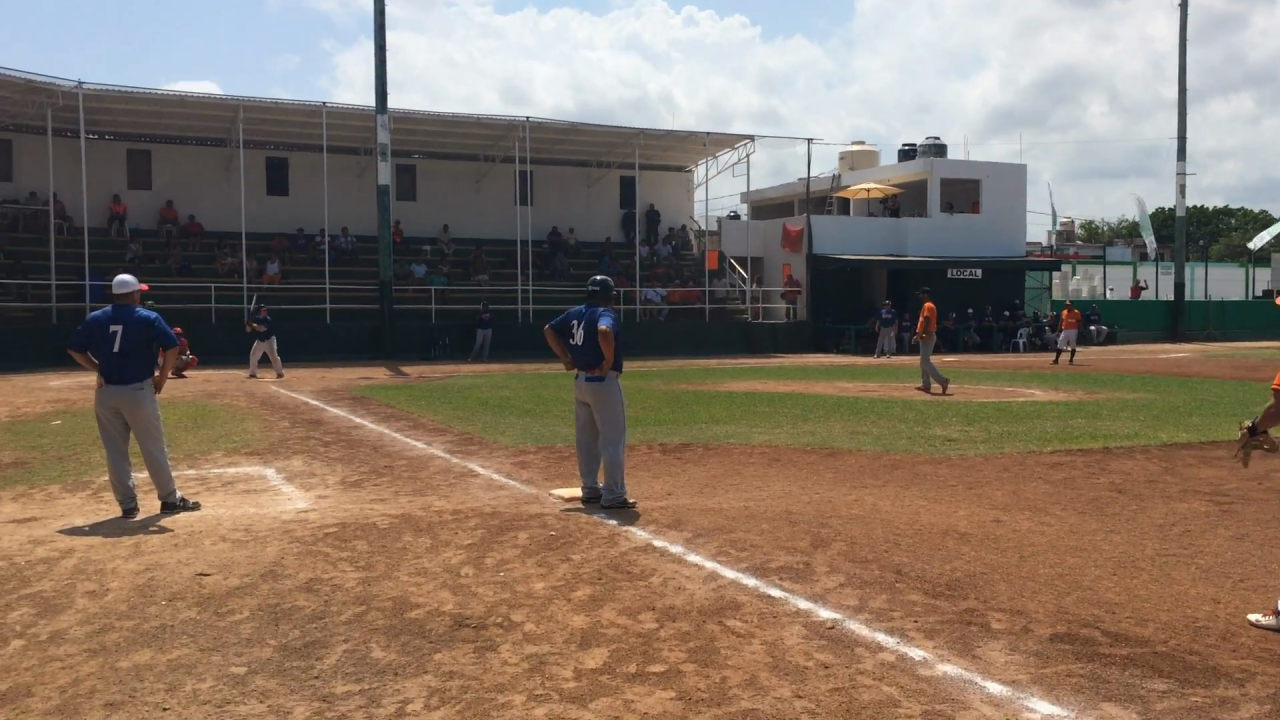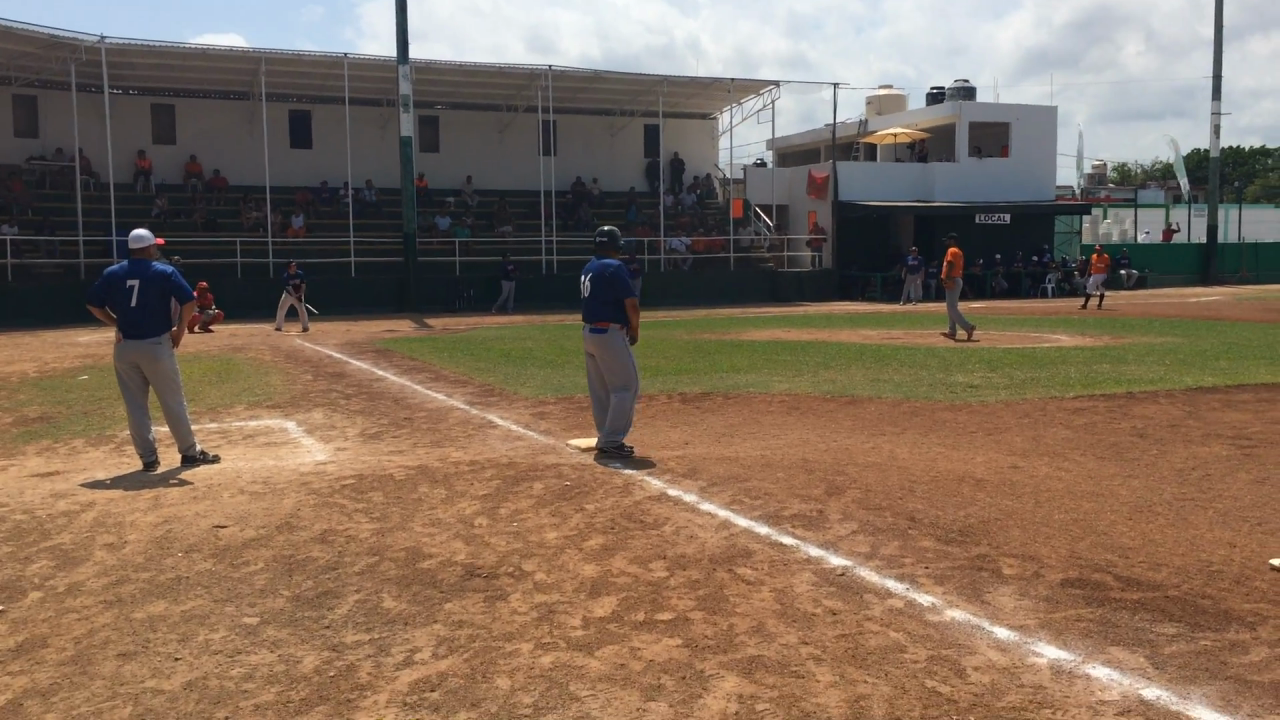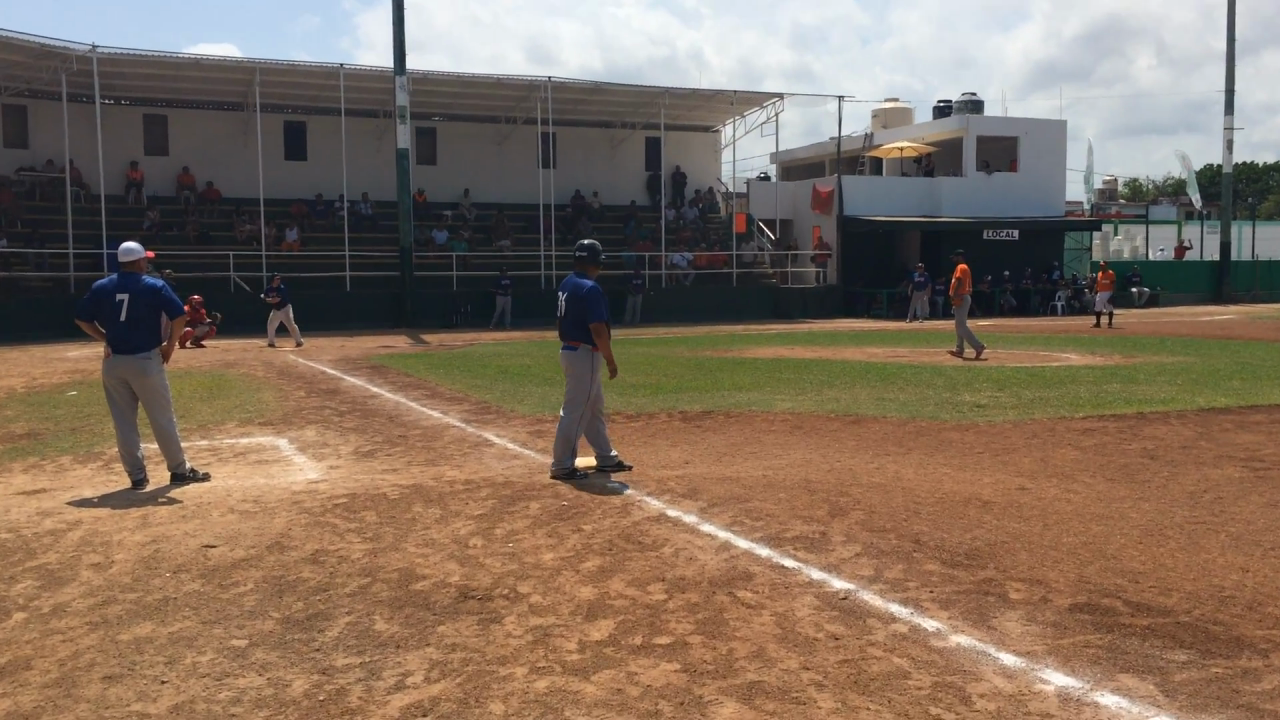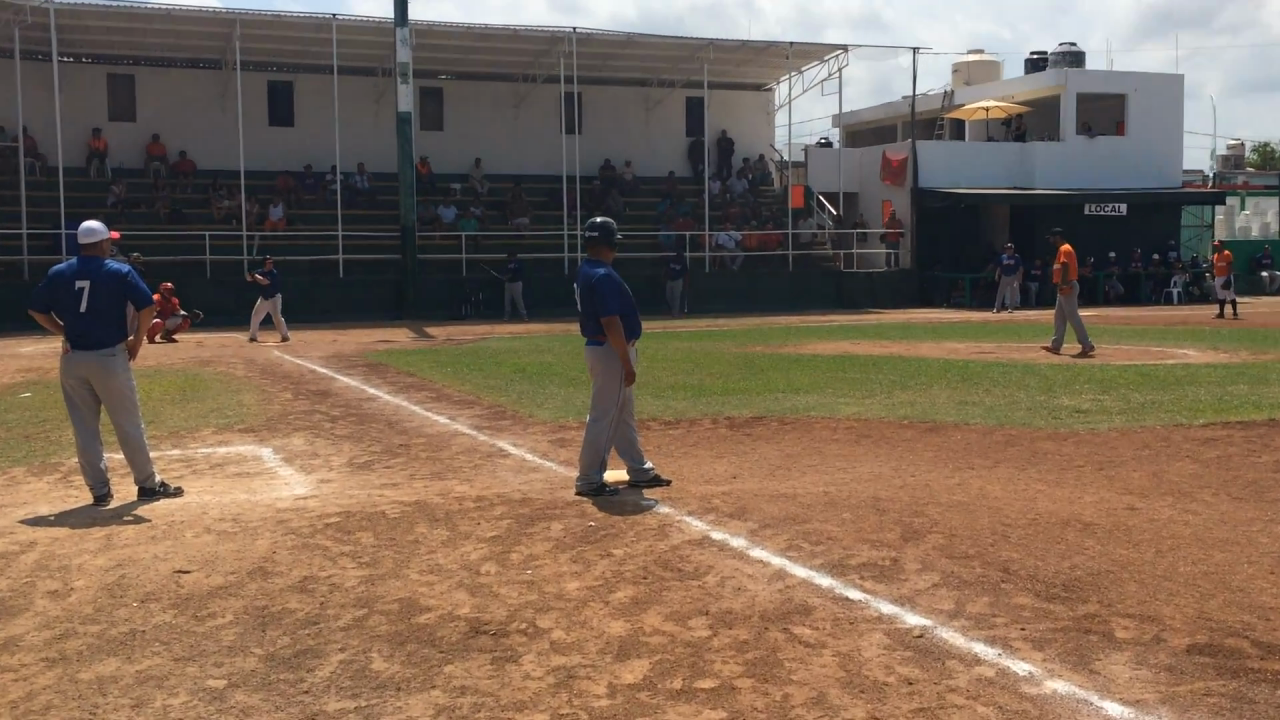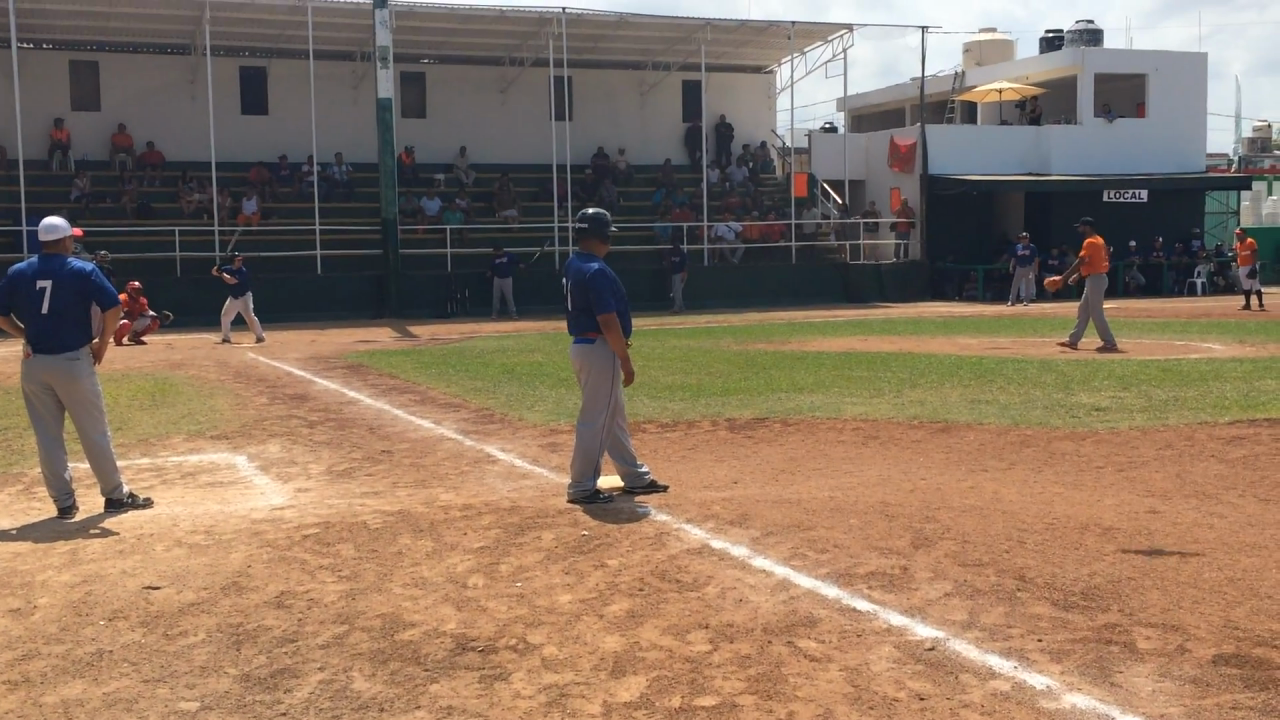
dt=0.7s
person 1, frame 1
left shoulder: (95, 319)
right shoulder: (148, 318)
left elbow: (74, 349)
right elbow: (172, 347)
left wrist: (99, 369)
right wrist: (162, 376)
left hip: (106, 392)
right hip: (138, 391)
left knee: (115, 452)
right knee: (153, 449)
left ankle: (127, 504)
right ankle: (170, 499)
person 1, frame 2
left shoulder: (111, 274)
right shoulder: (164, 272)
left elbow: (92, 304)
right elbow: (189, 301)
left wrist: (116, 324)
right wrist: (180, 330)
left hip: (125, 347)
right hip: (156, 345)
left knee: (135, 406)
right knee: (173, 402)
left ankle: (148, 458)
right ankle: (190, 452)
person 1, frame 3
left shoulder: (101, 287)
right shoulder: (154, 286)
left elbow: (81, 319)
right elbow: (179, 316)
left wrist: (105, 339)
right wrist: (170, 344)
left hip: (113, 362)
right hip: (146, 360)
left knee: (124, 423)
right knee: (162, 419)
left ankle: (137, 476)
right ankle: (179, 470)
person 1, frame 4
left shoulder: (58, 273)
right shoulder: (119, 272)
left elbow: (36, 310)
right elbow: (147, 307)
left wrist: (65, 332)
right wrist: (137, 339)
left hip: (73, 359)
right hip: (109, 357)
left knee: (84, 429)
right knee: (128, 425)
left ankle: (99, 490)
right ankle: (148, 484)
person 1, frame 5
right shoulder: (83, 271)
right elbow: (113, 307)
left wrist: (25, 335)
right wrist: (103, 342)
left hip: (34, 364)
right hip: (74, 361)
left knee: (47, 437)
right knee: (94, 433)
left ankle: (64, 502)
right ankle: (116, 495)
person 2, frame 1
left shoulder: (574, 313)
right shoulder: (605, 314)
left elbow: (549, 331)
right elbow: (605, 333)
left wrist: (565, 357)
right wrist: (609, 361)
left hip: (581, 382)
right hip: (603, 382)
left knee: (586, 439)
right knee: (612, 439)
left ankle: (590, 489)
right ankle: (613, 496)
person 2, frame 2
left shoulder: (588, 268)
right shoulder: (614, 267)
right elbow: (631, 303)
left wrist: (626, 325)
right wrist: (634, 329)
left hip: (589, 333)
right hip: (608, 335)
left knee: (600, 391)
right knee: (626, 387)
left ankle: (607, 439)
right ankle: (613, 440)
person 2, frame 3
left shoulder: (567, 283)
right shoulder: (589, 288)
right elbow: (598, 329)
right wrist: (610, 360)
left hip: (572, 350)
right hip: (584, 354)
left knee: (593, 408)
right knee: (575, 411)
left ankle: (606, 458)
right ankle: (562, 466)
person 2, frame 4
left shoulder: (587, 271)
right shoulder: (603, 276)
right elbow: (611, 323)
right wrist: (627, 363)
left hip: (603, 348)
right hip: (610, 351)
left knee: (623, 414)
right knee: (604, 417)
left ankle: (640, 471)
right ankle: (588, 480)
person 2, frame 5
left shoulder: (575, 264)
right shoulder: (596, 271)
right elbow: (608, 321)
left wrist: (619, 351)
right wrist: (625, 360)
left hip: (586, 345)
right hip: (598, 350)
left knee: (614, 416)
right knee: (595, 419)
left ankle: (635, 476)
right ankle: (582, 487)
